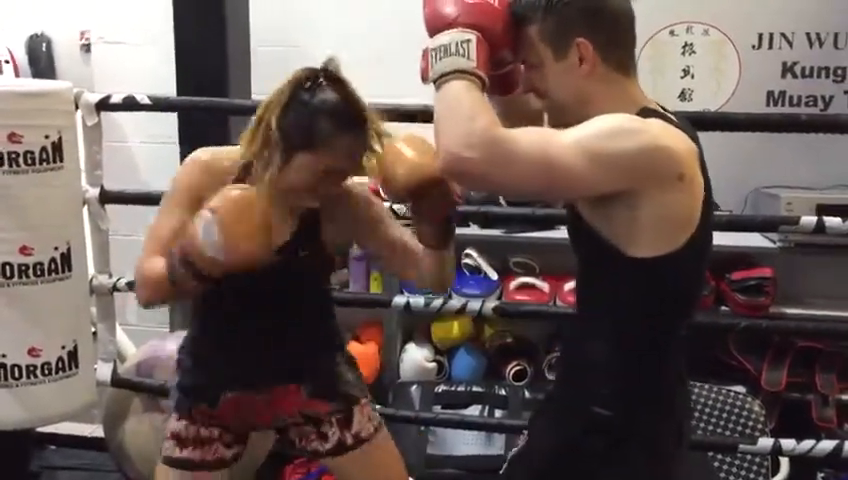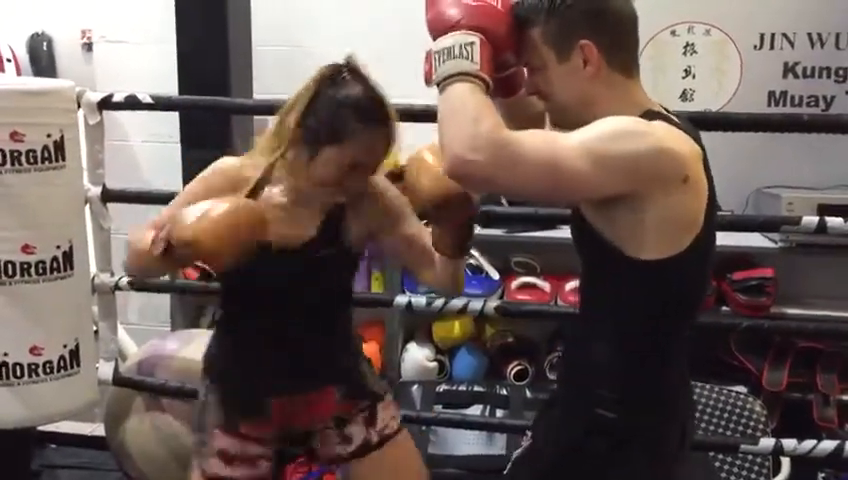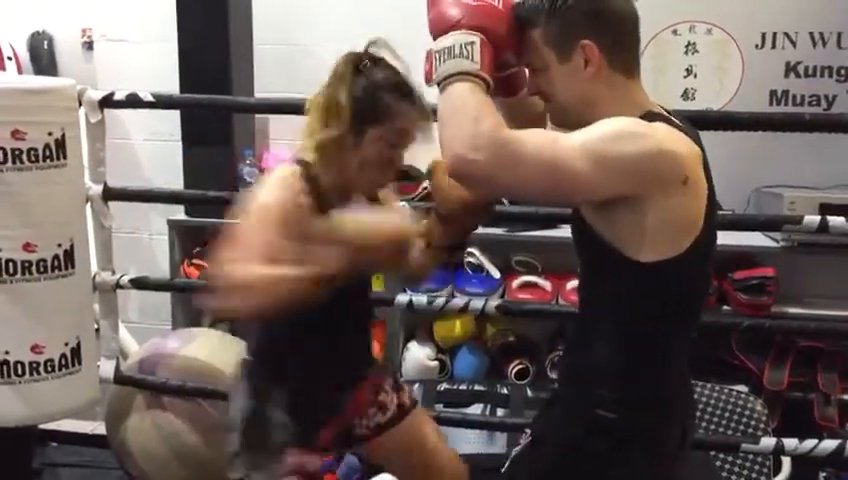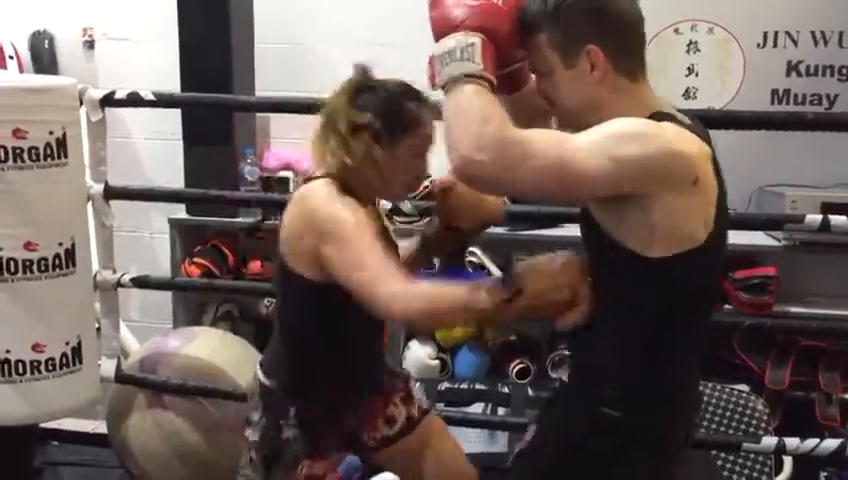
dt=0.1s
person 1, frame 1
left shoulder: (643, 147)
right shoulder: (646, 132)
left elbow: (467, 155)
right elbow: (532, 147)
left wrist: (459, 48)
right wrist: (499, 66)
left hip: (613, 428)
right hip: (616, 403)
person 1, frame 2
left shoulder: (649, 150)
right shoulder: (651, 134)
left elbow: (471, 158)
right elbow: (534, 148)
left wrist: (462, 50)
right wrist: (501, 68)
left hip: (616, 429)
right hip: (621, 404)
person 1, frame 3
left shoulder: (648, 152)
right shoulder: (648, 137)
left elbow: (474, 157)
right elbow: (529, 145)
left wrist: (461, 48)
right wrist: (501, 65)
left hip: (615, 430)
right hip: (628, 405)
person 1, frame 4
left shoulder: (658, 152)
right shoulder: (659, 134)
left elbow: (480, 159)
right elbow: (536, 144)
left wrist: (464, 48)
right wrist: (505, 62)
left hip: (620, 427)
right hip: (629, 403)
person 2, frame 1
left shoulder: (346, 202)
right shoulder: (208, 172)
left elbow: (433, 277)
right elbow: (147, 287)
left wrist: (435, 214)
right wrist: (191, 263)
left hip: (315, 374)
right hip: (217, 378)
person 2, frame 2
left shoulder: (369, 198)
right shoulder: (233, 178)
left elbow: (444, 280)
right elbow: (137, 263)
left wrist: (453, 223)
right wrist: (173, 244)
left hip: (338, 381)
right hip: (242, 387)
person 2, frame 3
left shoulder: (366, 188)
right shoulder: (288, 190)
left elbow: (413, 265)
right elbow: (231, 291)
left wrist: (453, 223)
right wrist: (337, 256)
left hip: (354, 369)
right hip: (283, 391)
person 2, frame 4
left shoulder: (358, 197)
right shoulder: (326, 208)
right elbow: (401, 303)
left wrist: (435, 238)
right wrist: (507, 293)
left hip: (365, 388)
right hip: (301, 404)
